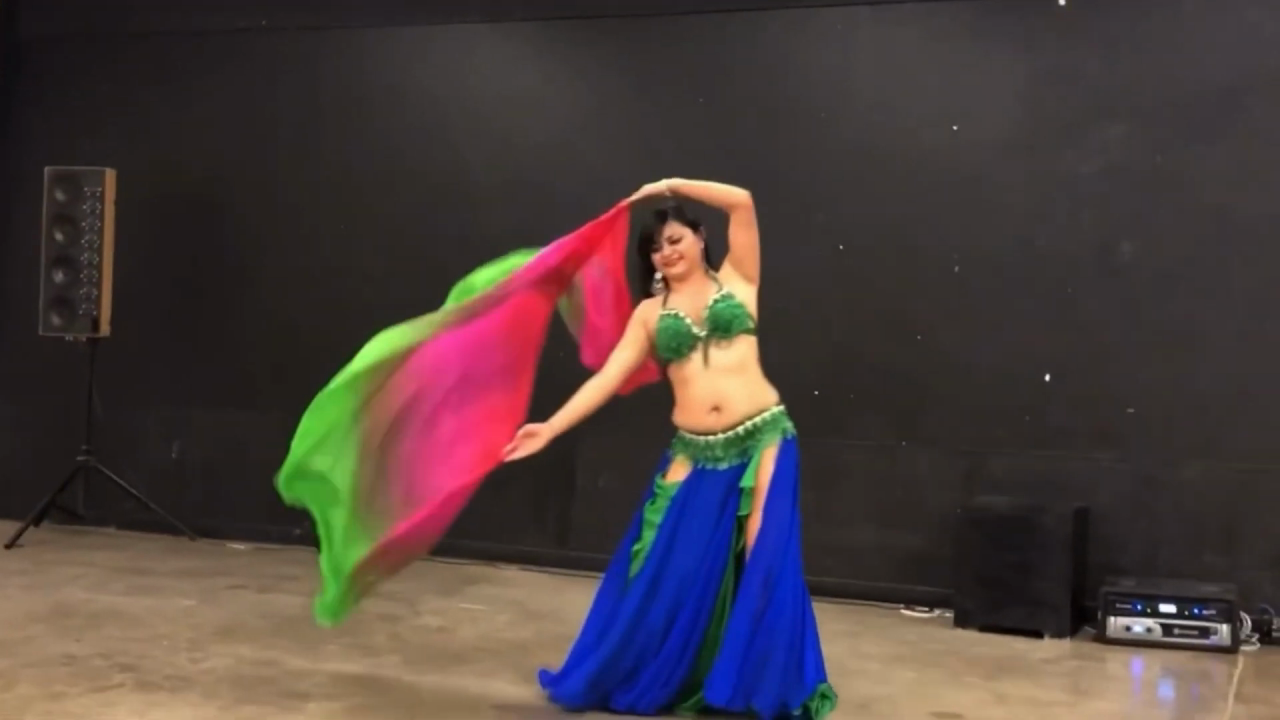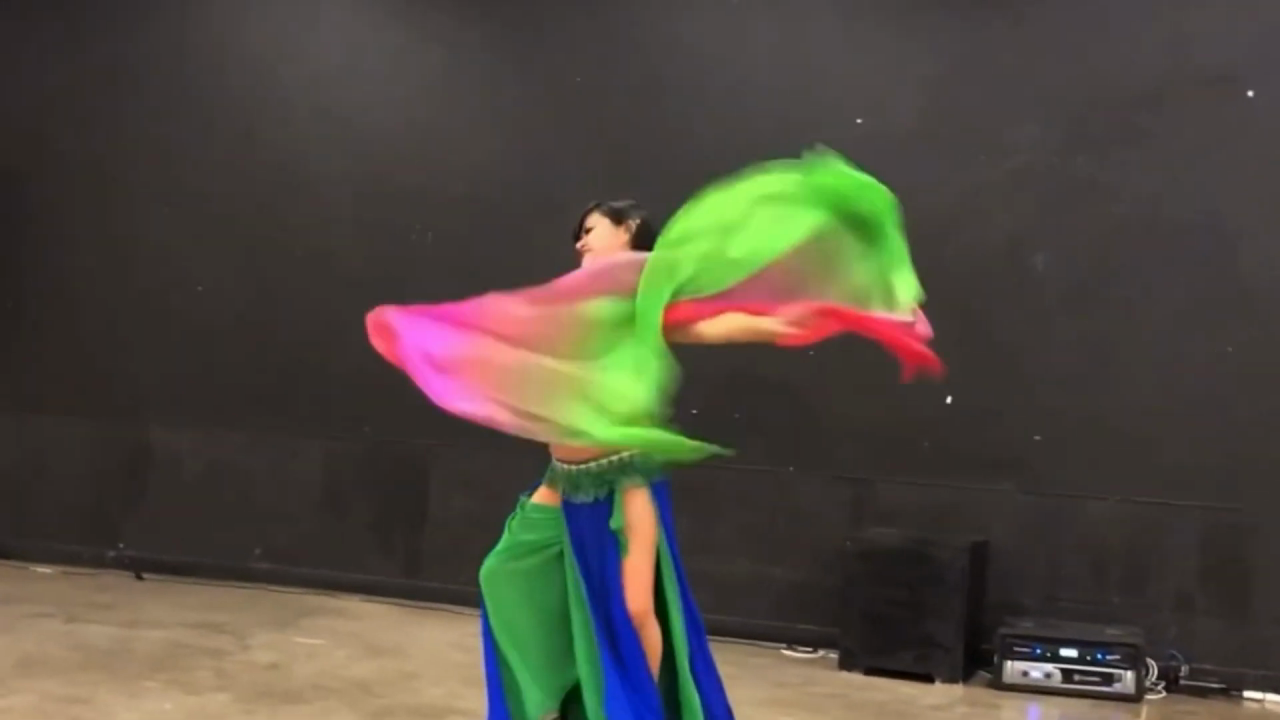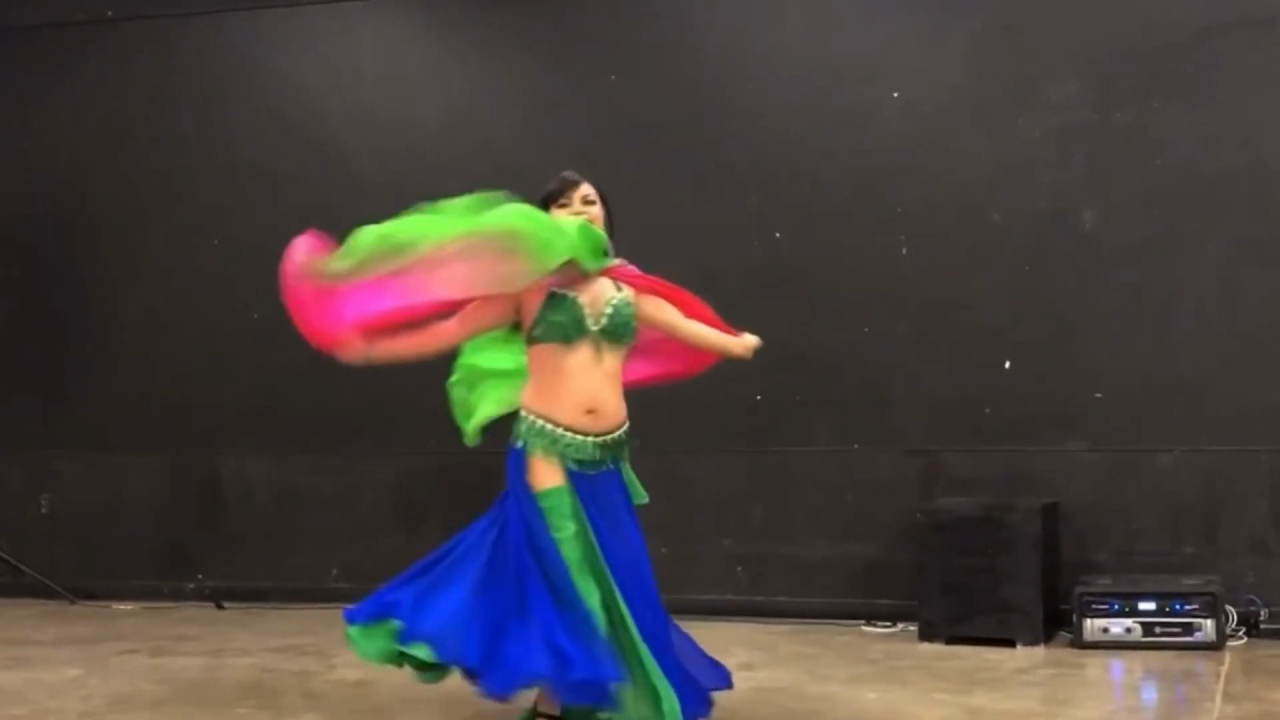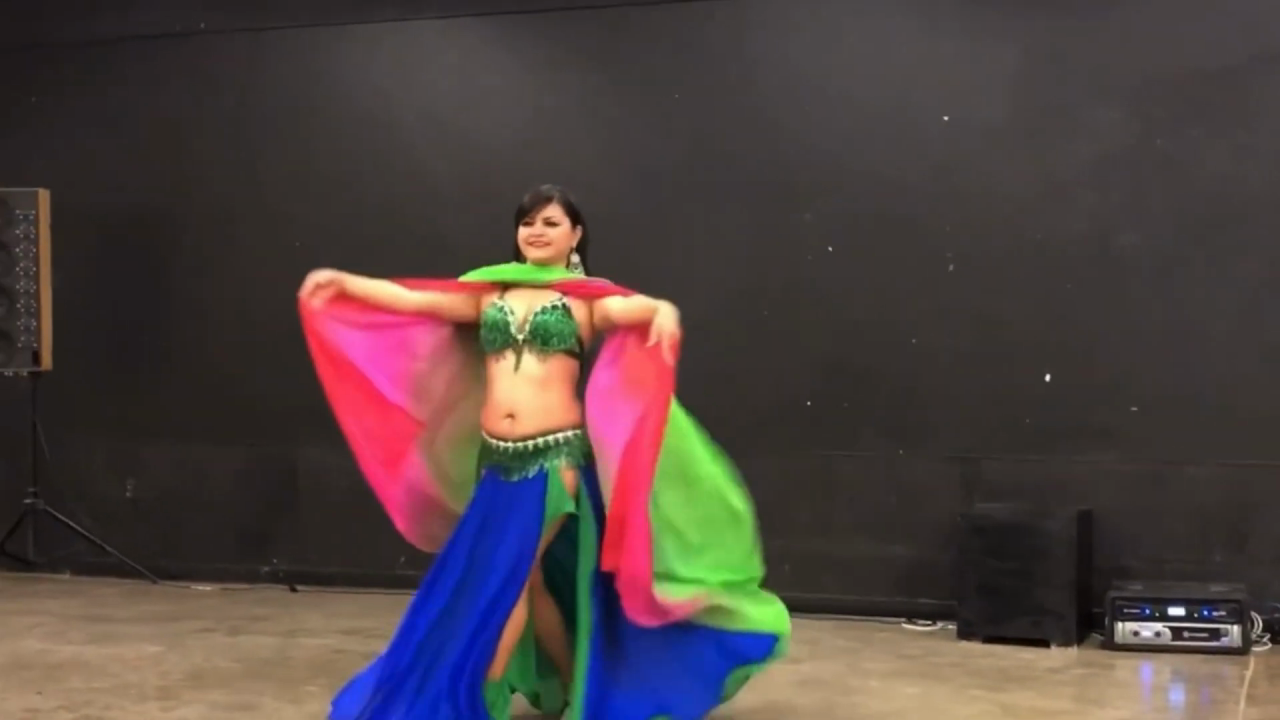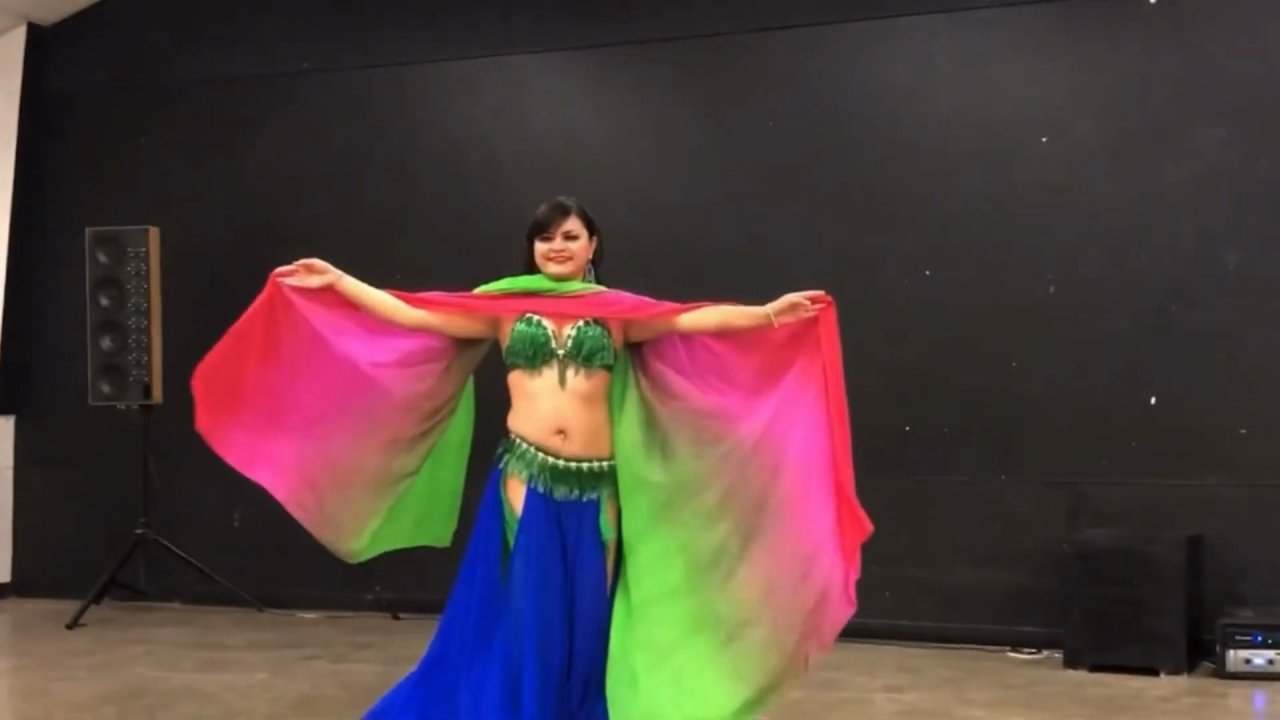
dt=1s
person 1, frame 1
left shoulder: (736, 280)
right shoulder: (650, 313)
left elbow: (740, 201)
right elbow: (610, 375)
left wrist: (673, 186)
right wrist: (554, 425)
left hip: (762, 435)
right hip: (693, 450)
left knee: (763, 557)
right knee: (660, 559)
right ankle: (604, 672)
person 1, frame 2
left shoulder: (654, 298)
right shoulder: (568, 302)
left elbow: (708, 328)
left wrist: (772, 324)
left hip: (624, 473)
right hip: (567, 478)
left knee: (634, 606)
right knee: (511, 579)
person 1, frame 3
left shoulder: (624, 285)
right shoulder: (531, 282)
left elbow: (685, 326)
right elbow: (463, 328)
left wrist: (734, 345)
right wrist: (382, 347)
left hip: (607, 453)
right hip: (545, 447)
left knee: (613, 574)
right knee: (561, 573)
person 1, frame 4
left shoulder: (588, 297)
right shoulder: (489, 292)
left elbow: (637, 308)
right elbow: (412, 299)
left wrist: (663, 312)
right wrist: (344, 282)
left hip: (558, 454)
right hip: (497, 458)
left knee: (510, 578)
right knee: (531, 579)
person 1, frame 5
left shoulder: (617, 312)
right shoulder: (503, 309)
left elbow: (693, 320)
right elbow: (412, 316)
left wrist: (766, 315)
right wrist: (337, 280)
left hip: (596, 485)
right hip: (526, 475)
left knee: (585, 620)
right knee: (522, 615)
